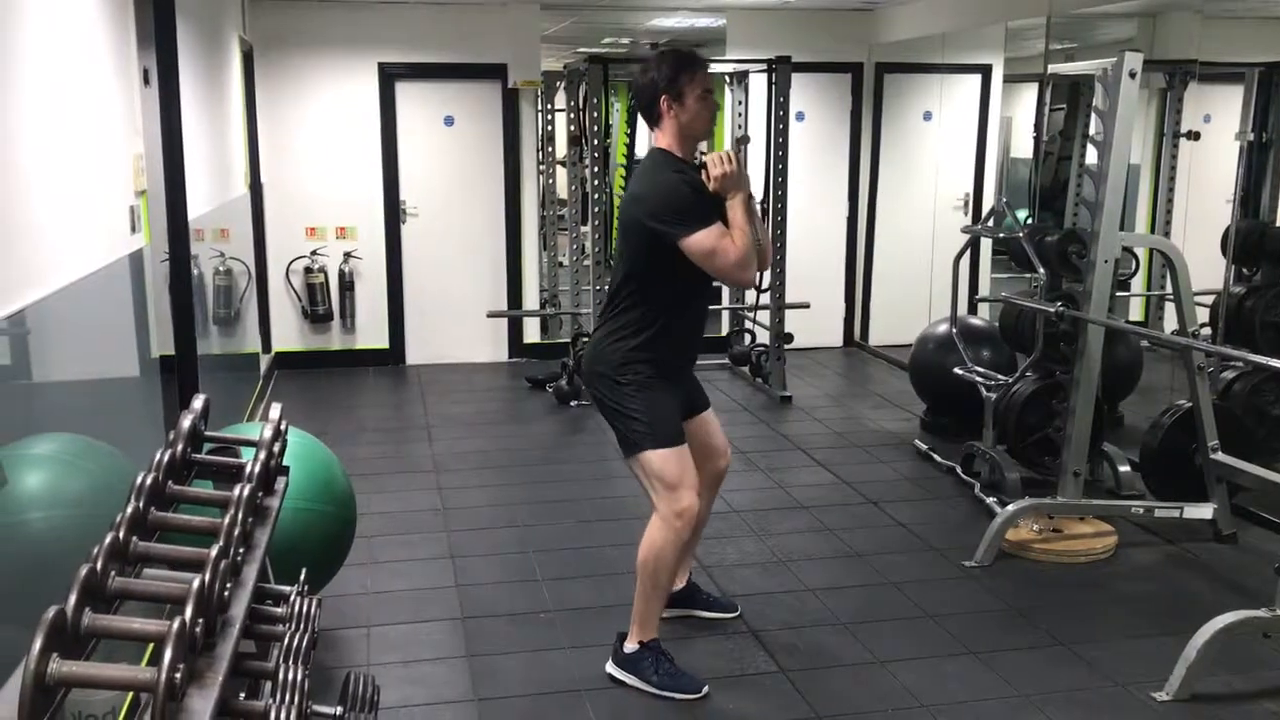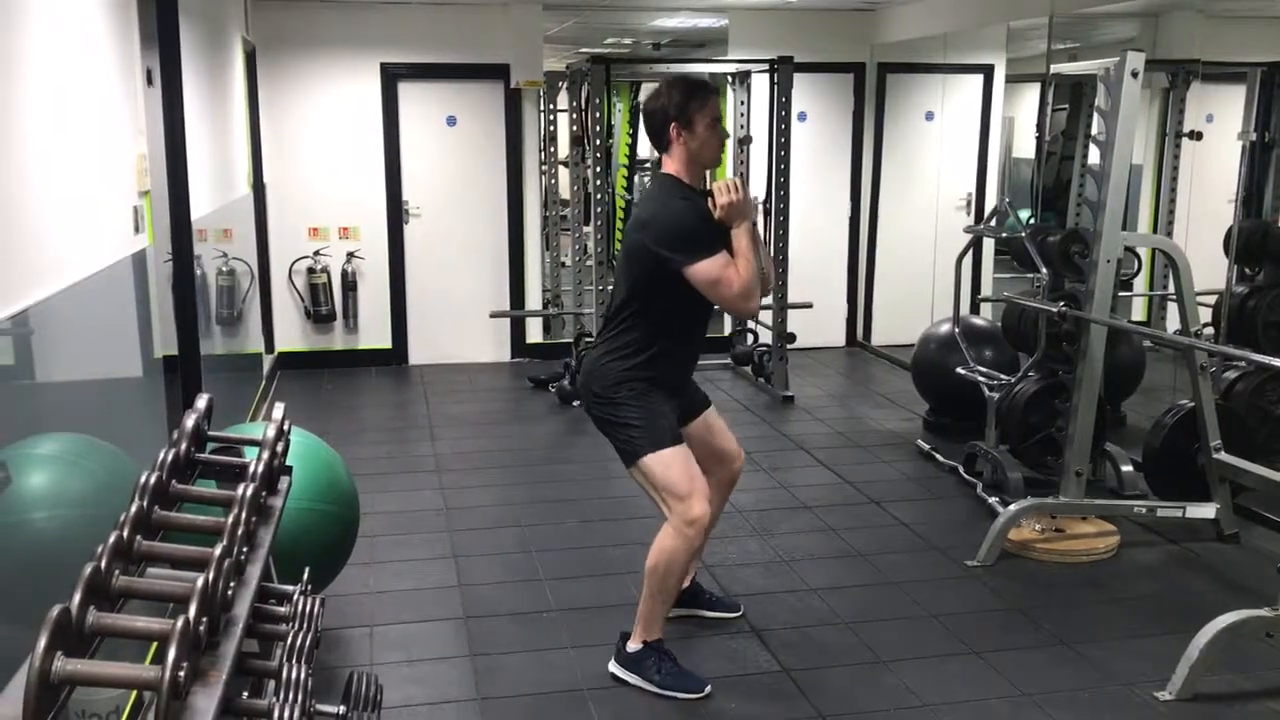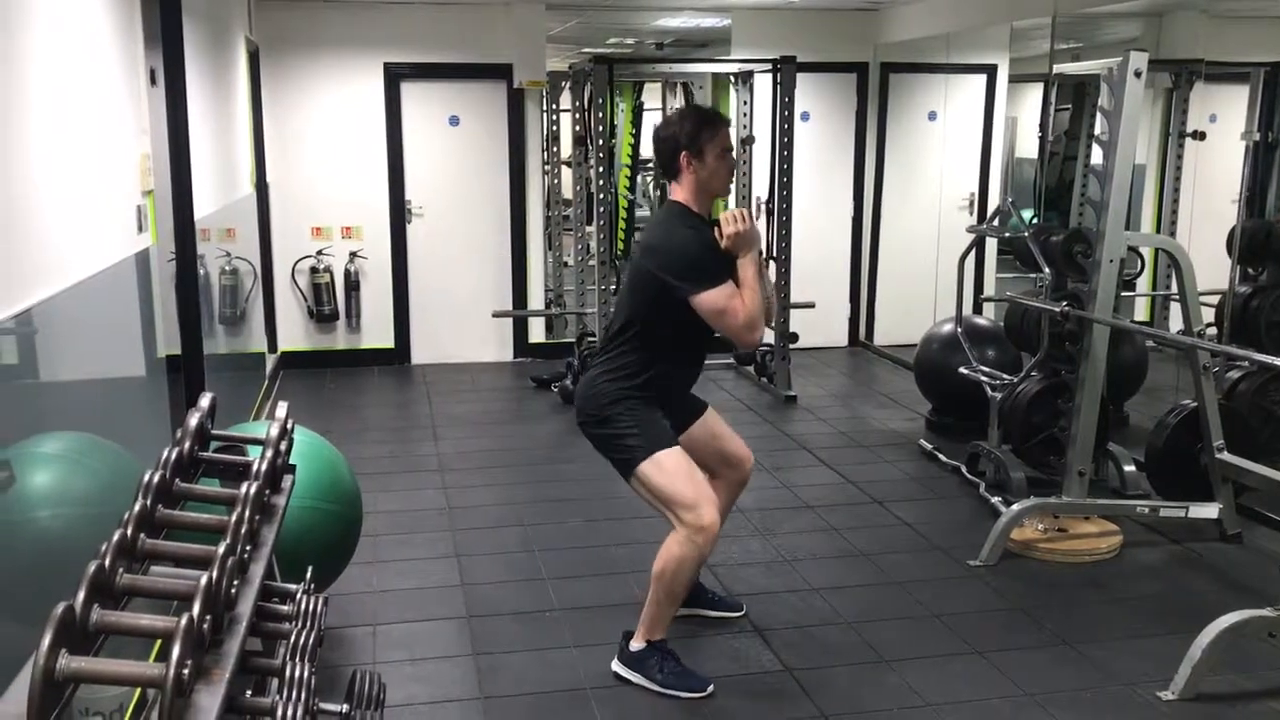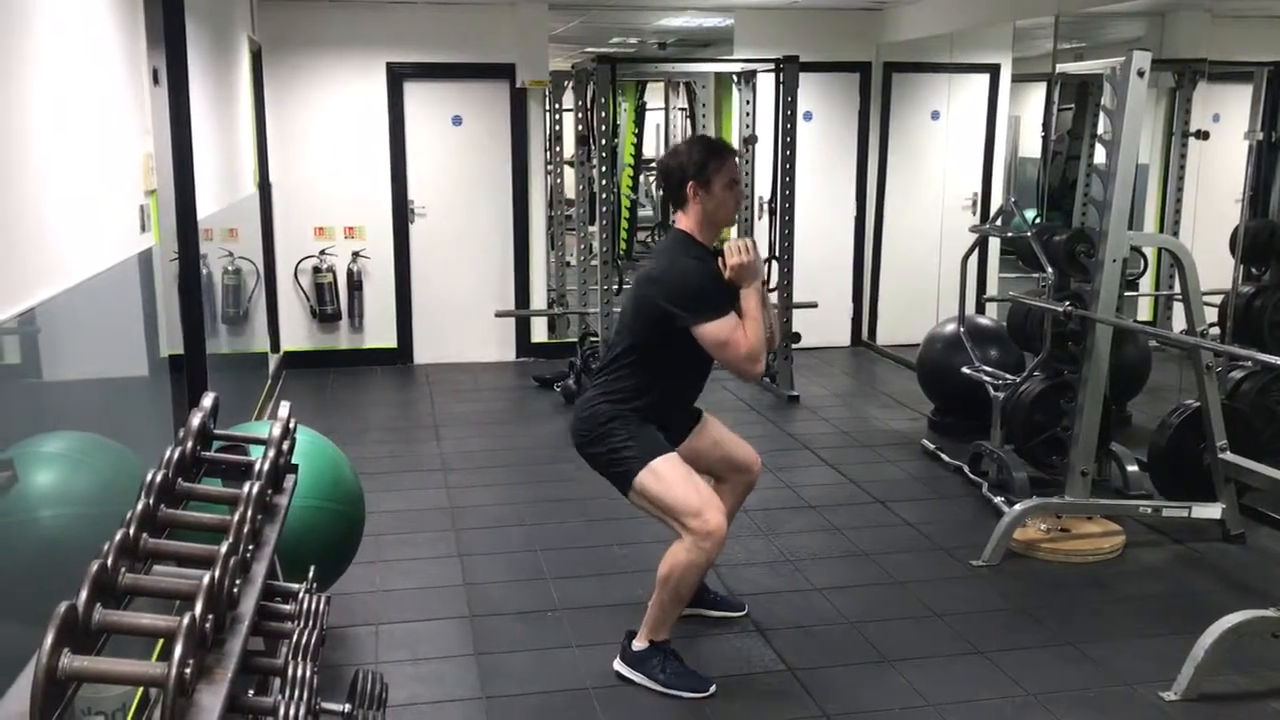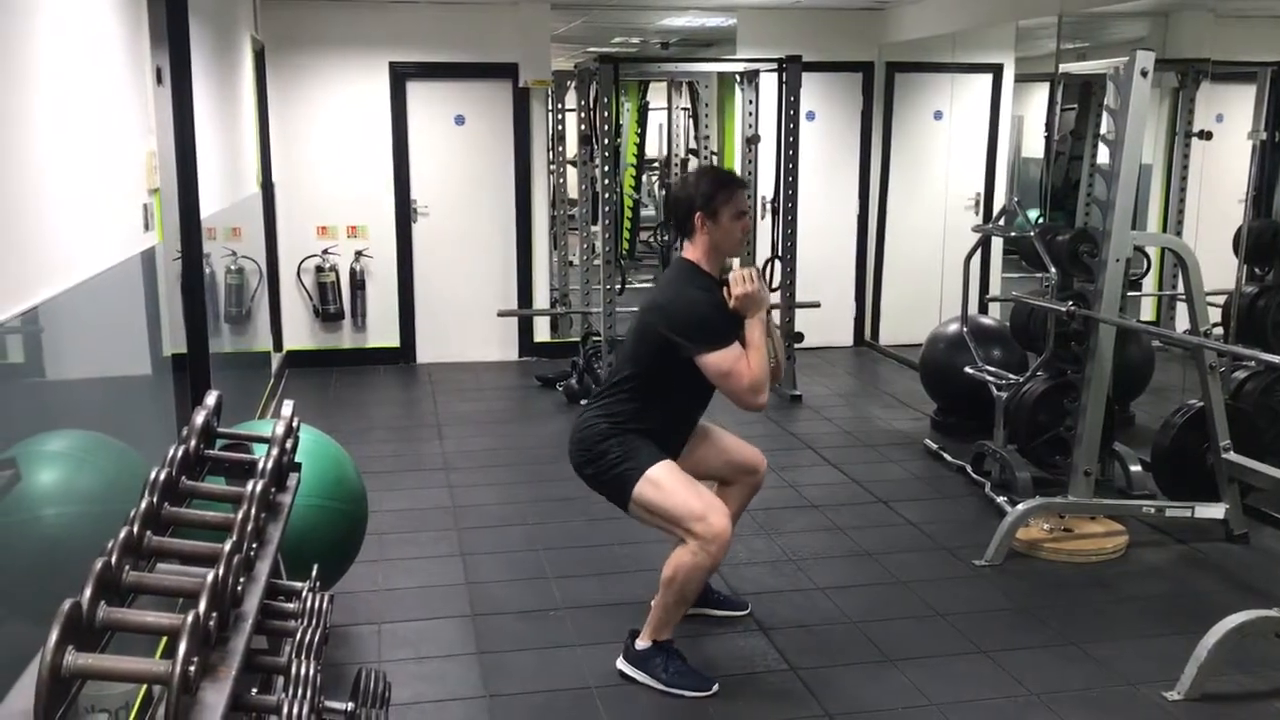
dt=0.3s
person 1, frame 1
left shoulder: (688, 177)
right shoulder: (664, 187)
left elbow: (759, 259)
right elbow: (738, 270)
left wrist: (737, 195)
right wrist: (734, 195)
left hip: (663, 358)
right hip: (628, 367)
left knee: (713, 464)
right knee: (679, 502)
left ankle: (676, 586)
right ankle: (636, 649)
person 1, frame 2
left shoulder: (697, 202)
right shoulder: (671, 213)
left elbow: (760, 287)
right elbow: (744, 302)
left wrist: (741, 223)
right wrist: (740, 225)
left hip: (660, 372)
right hip: (621, 383)
left knee: (727, 463)
right knee: (692, 509)
left ankle: (679, 587)
right ankle: (638, 649)
person 1, frame 3
left shoulder: (700, 229)
right shoulder: (678, 242)
left elbow: (757, 316)
right elbow: (747, 332)
left wrist: (746, 253)
right wrist: (746, 255)
left hip: (657, 389)
right hip: (617, 401)
left knee: (737, 465)
right knee: (699, 517)
left ankle: (683, 586)
right ankle: (642, 649)
person 1, frame 4
left shoulder: (704, 257)
right shoulder: (683, 271)
left elbow: (766, 339)
right elbow: (750, 363)
left wrist: (749, 283)
right wrist: (748, 285)
left hip: (656, 408)
right hip: (612, 422)
left knee: (744, 467)
right knee: (706, 524)
left ankle: (686, 587)
right ankle: (643, 650)
person 1, frame 5
left shoulder: (706, 286)
right shoulder: (688, 301)
left elbow: (770, 370)
right elbow: (754, 394)
left wrist: (754, 313)
right wrist: (755, 316)
left hip: (653, 427)
right hip: (610, 441)
left knee: (751, 467)
right knee: (711, 528)
left ankle: (688, 585)
right ankle: (647, 648)
